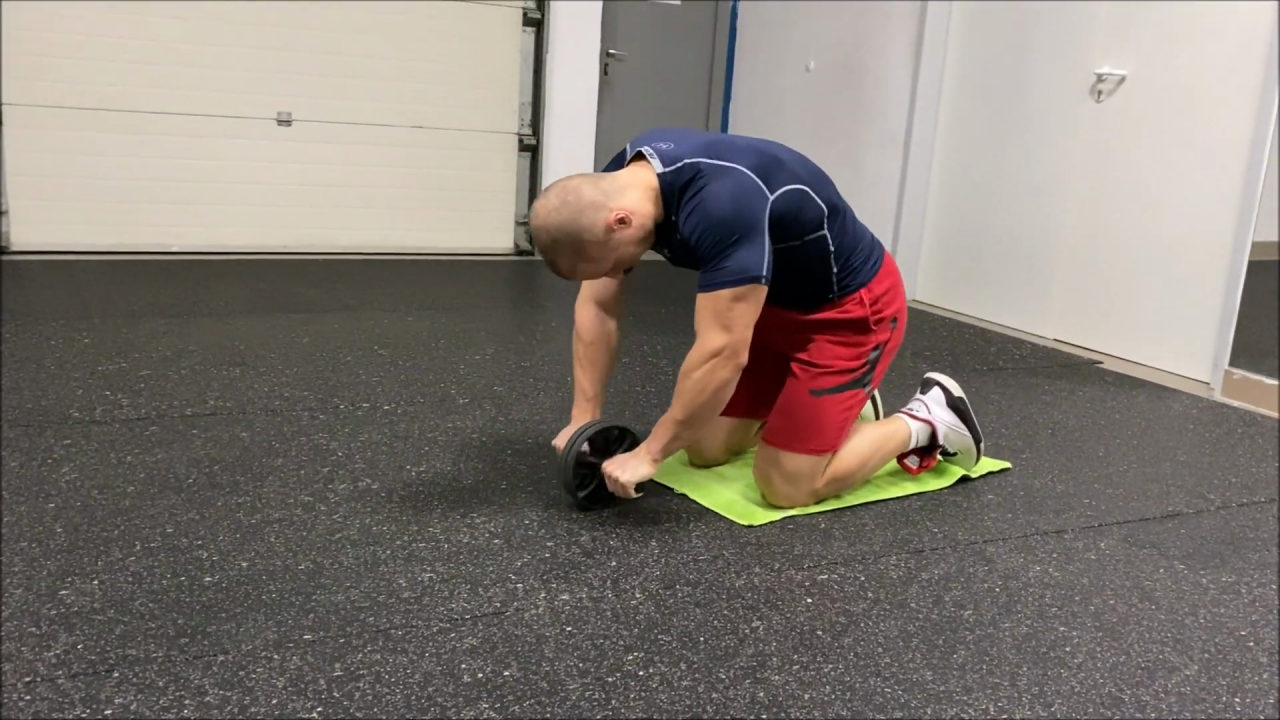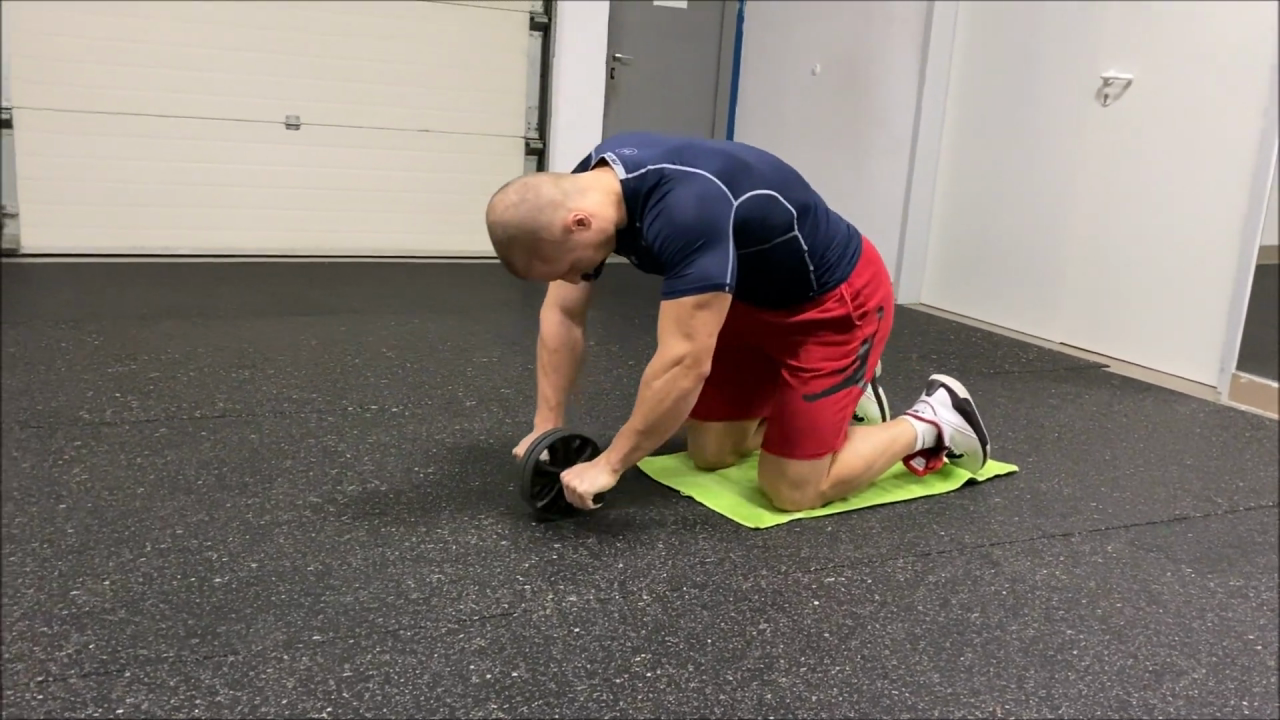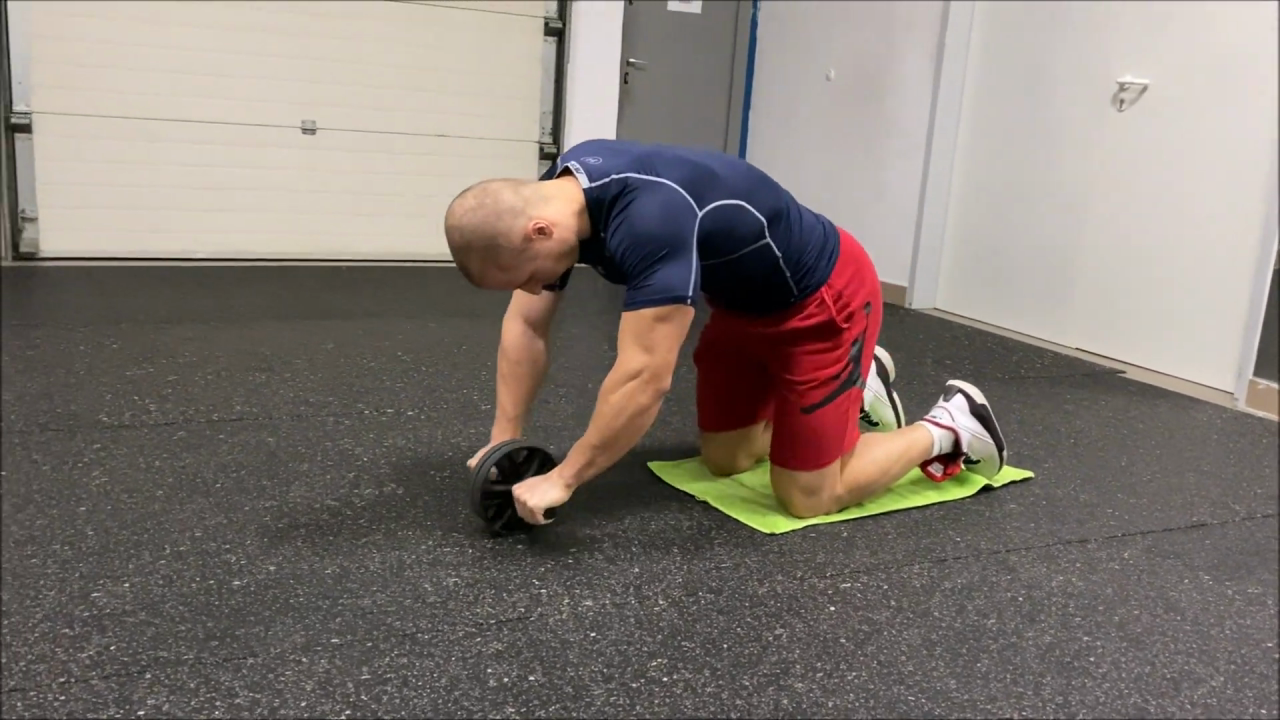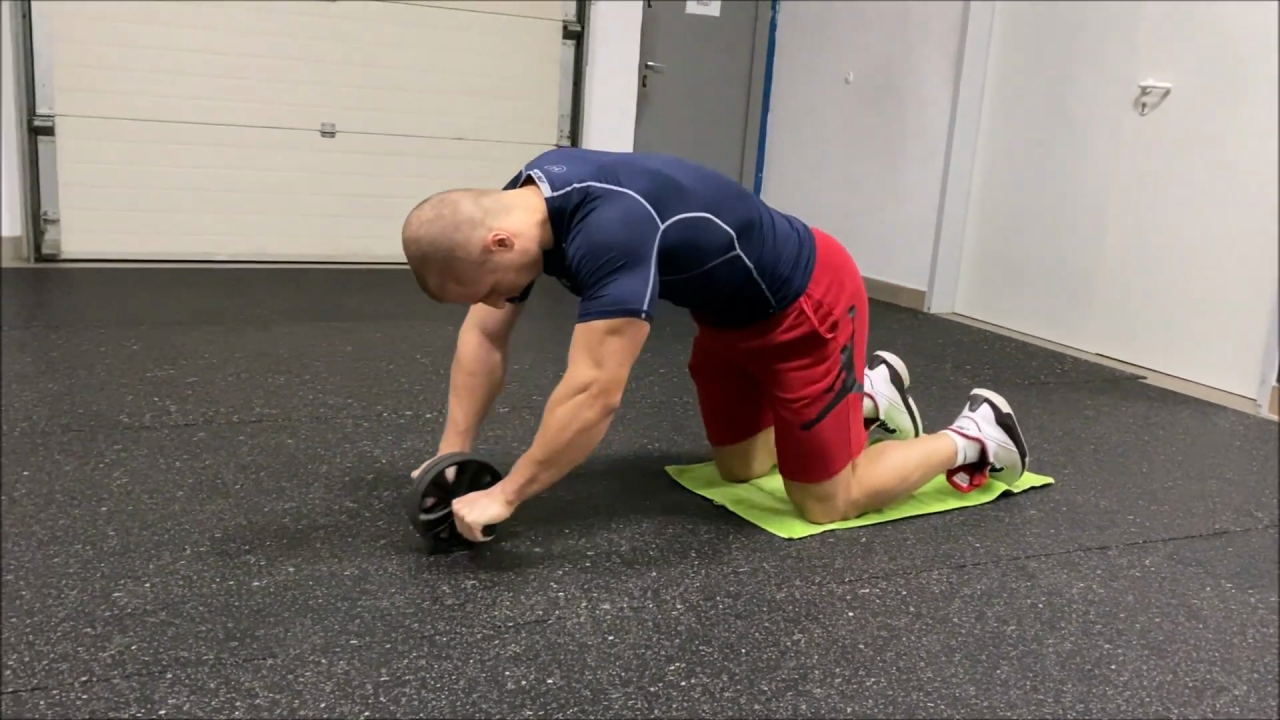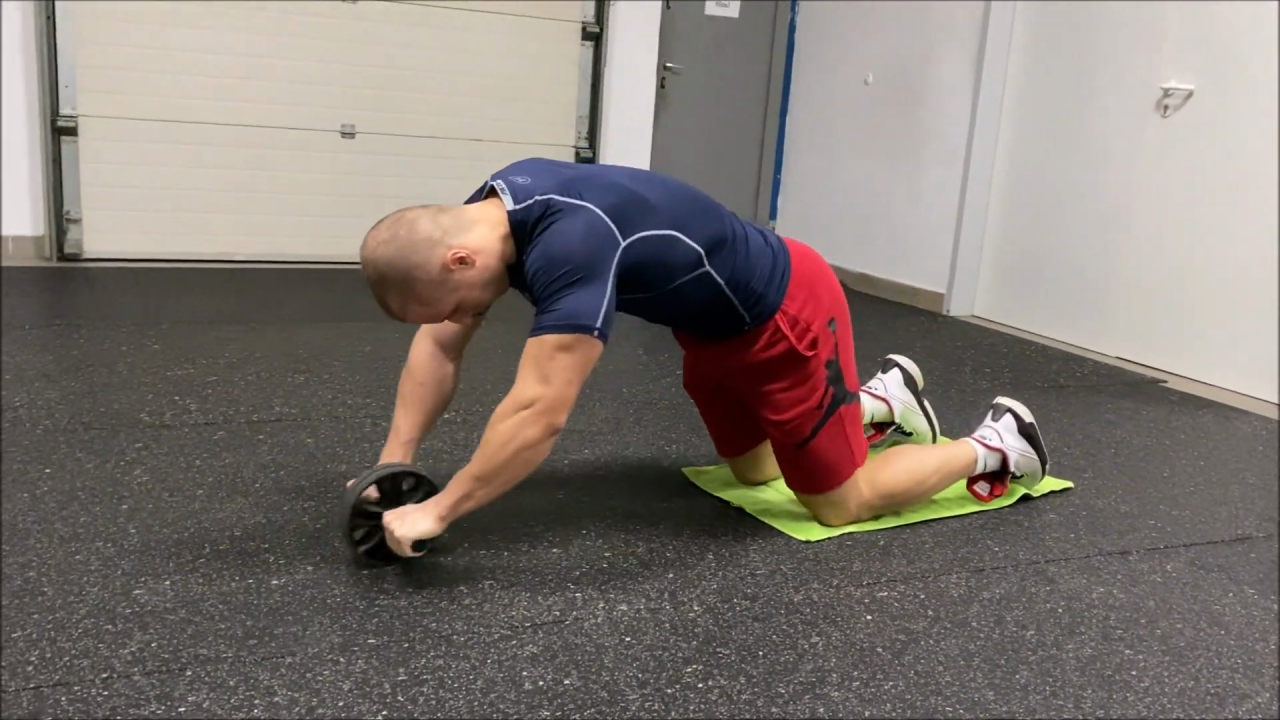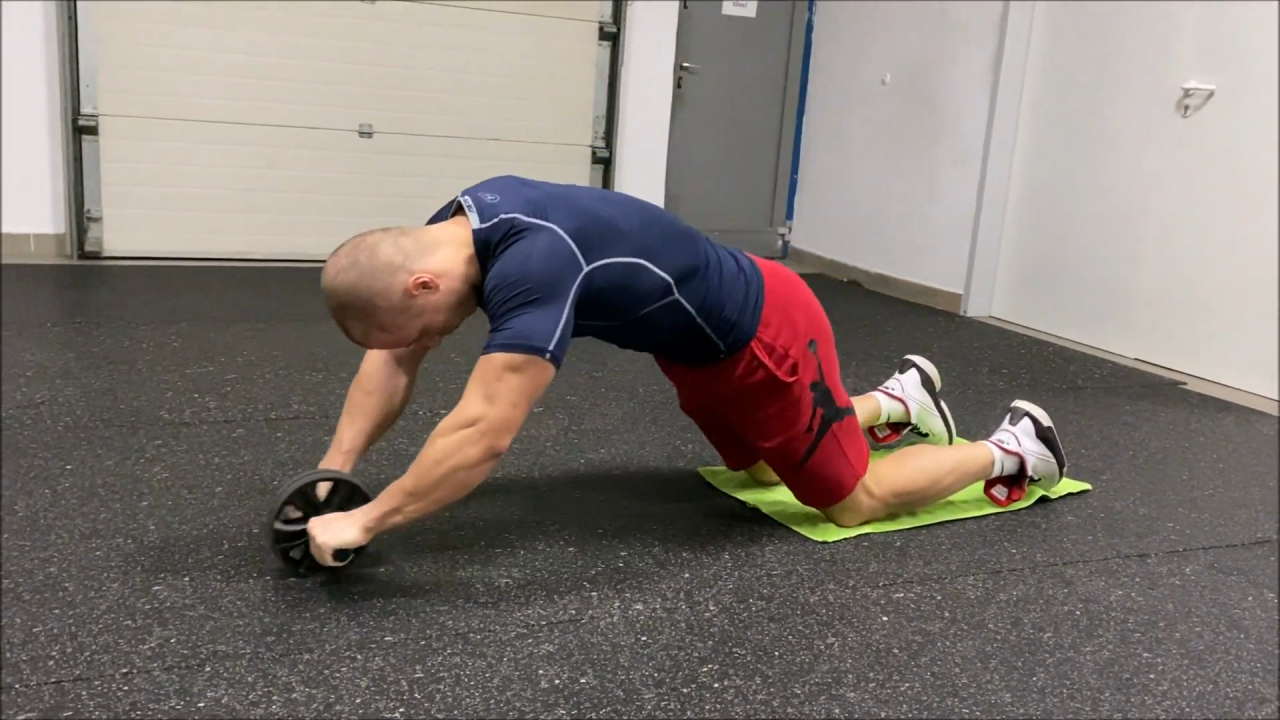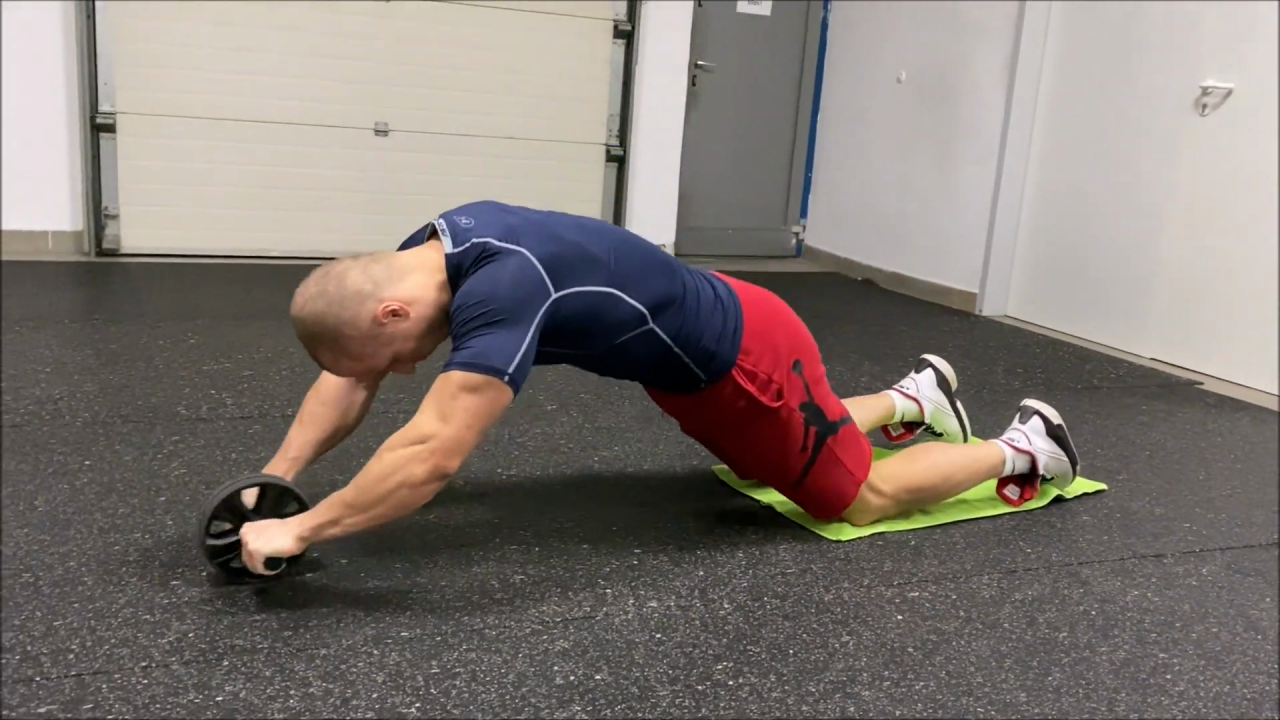
dt=0.2s
person 1, frame 1
left shoulder: (721, 204)
right shoulder: (617, 186)
left elbow: (723, 353)
right elbow: (596, 308)
left wrist: (649, 454)
right wrist: (583, 417)
left hip: (852, 305)
right hip: (775, 298)
left knee: (787, 485)
right knee: (706, 451)
left ankle: (923, 421)
right ankle: (829, 392)
person 1, frame 2
left shoulder: (686, 210)
right shoulder: (586, 188)
left elbow: (686, 363)
right elbow: (562, 317)
left wrist: (609, 465)
right wrist: (545, 426)
left hip: (839, 299)
right hip: (759, 294)
left knee: (793, 490)
right knee: (710, 454)
left ankle: (929, 423)
right ankle: (840, 388)
person 1, frame 3
left shoulder: (650, 221)
right shoulder: (554, 198)
left elbow: (646, 379)
right elbow: (526, 327)
left wrist: (563, 480)
right wrist: (503, 438)
left hip: (825, 298)
right hip: (747, 297)
left knee: (808, 497)
right knee: (724, 460)
left ankle: (946, 429)
right ankle: (854, 390)
person 1, frame 4
left shoulder: (611, 232)
right shoulder: (521, 205)
left elbow: (596, 395)
right elbow: (483, 337)
left wrist: (504, 497)
right wrist: (452, 449)
left hip: (808, 303)
right hip: (734, 306)
left knee: (825, 502)
right knee: (739, 467)
left ankle: (970, 438)
right ankle: (868, 394)
person 1, frame 5
left shoulder: (570, 245)
right shoulder: (485, 216)
left elbow: (542, 413)
right elbow: (437, 348)
left wrist: (437, 511)
right wrist: (394, 461)
left hip: (786, 315)
right hip: (719, 320)
left knee: (840, 499)
right knee: (754, 469)
left ankle: (993, 445)
right ankle: (882, 400)
person 1, frame 6
left shoulder: (531, 267)
right shoulder: (454, 232)
left elbow: (484, 432)
right elbow: (390, 360)
left wrist: (365, 520)
right wrist: (333, 468)
left hip: (764, 338)
right hip: (708, 338)
left knee: (852, 498)
right knee: (761, 468)
left ankle: (1010, 450)
right ankle: (898, 399)
person 1, frame 7
left shoulder: (500, 291)
right shoulder: (432, 254)
left elbow: (434, 453)
right elbow: (348, 377)
left wrist: (300, 529)
right wrist: (277, 474)
left hip: (746, 358)
right hip: (702, 348)
left knee: (859, 498)
right knee: (772, 465)
left ankle: (1021, 448)
right ankle: (910, 398)
